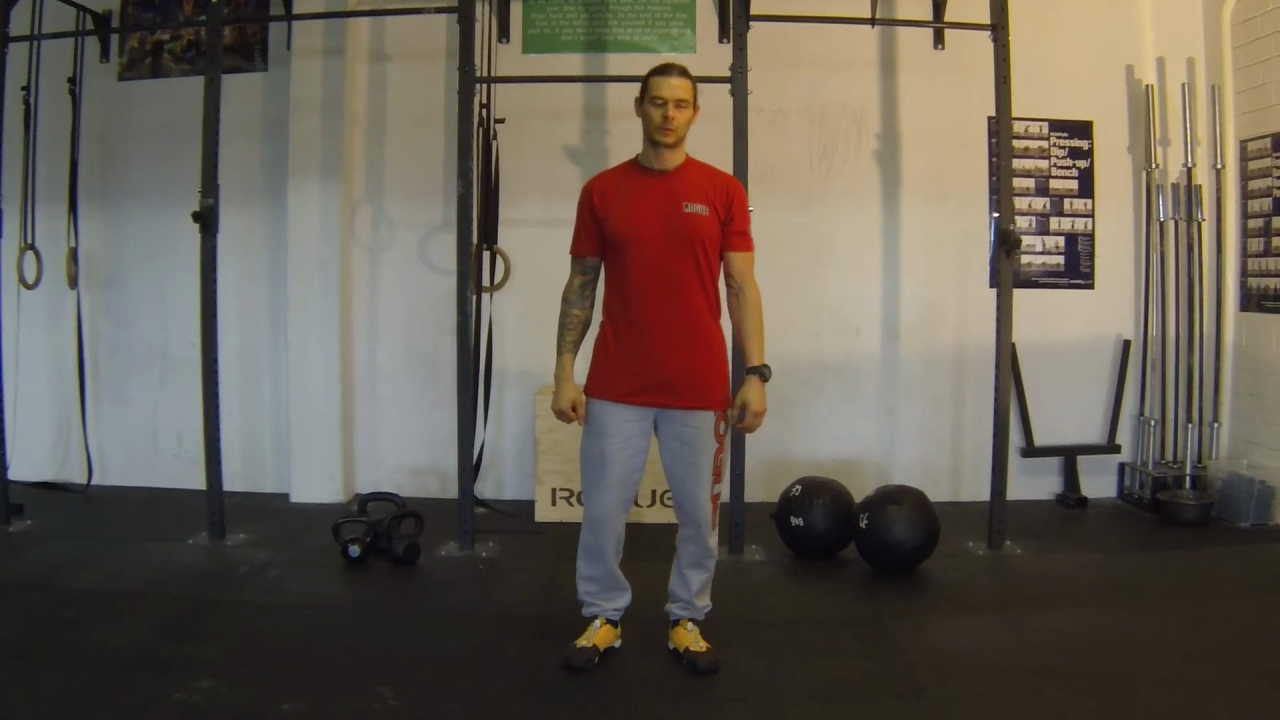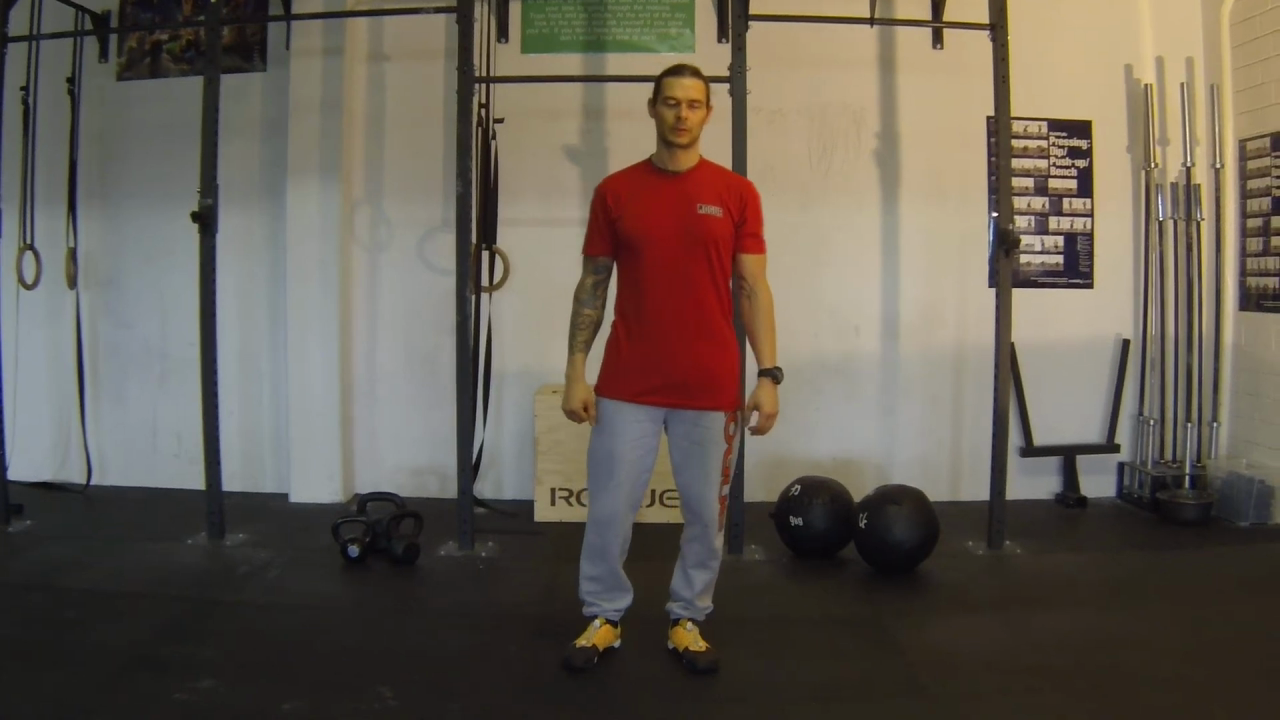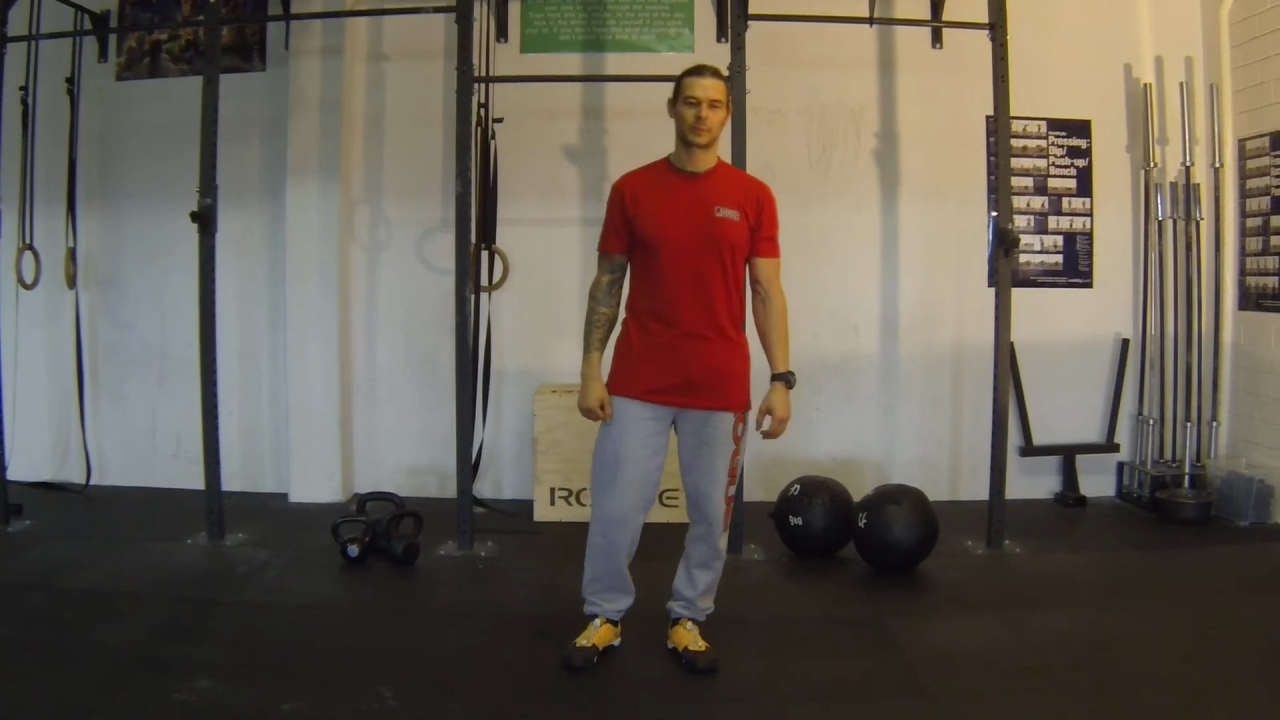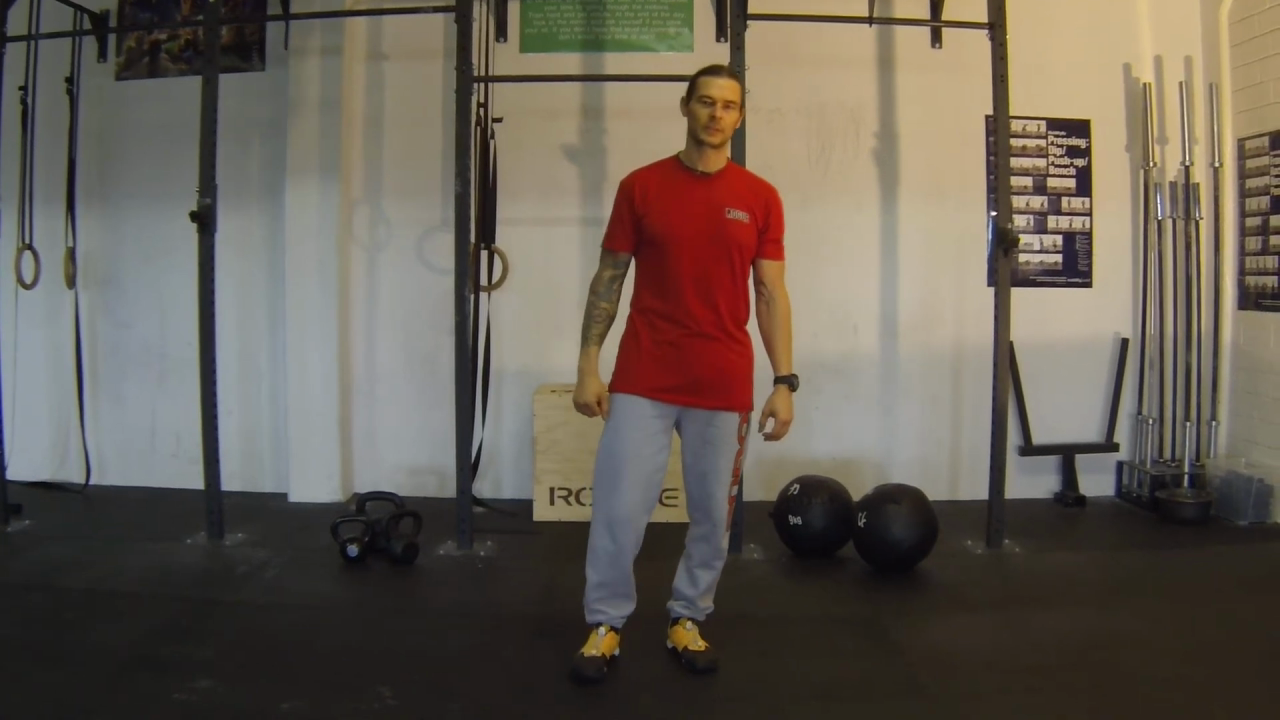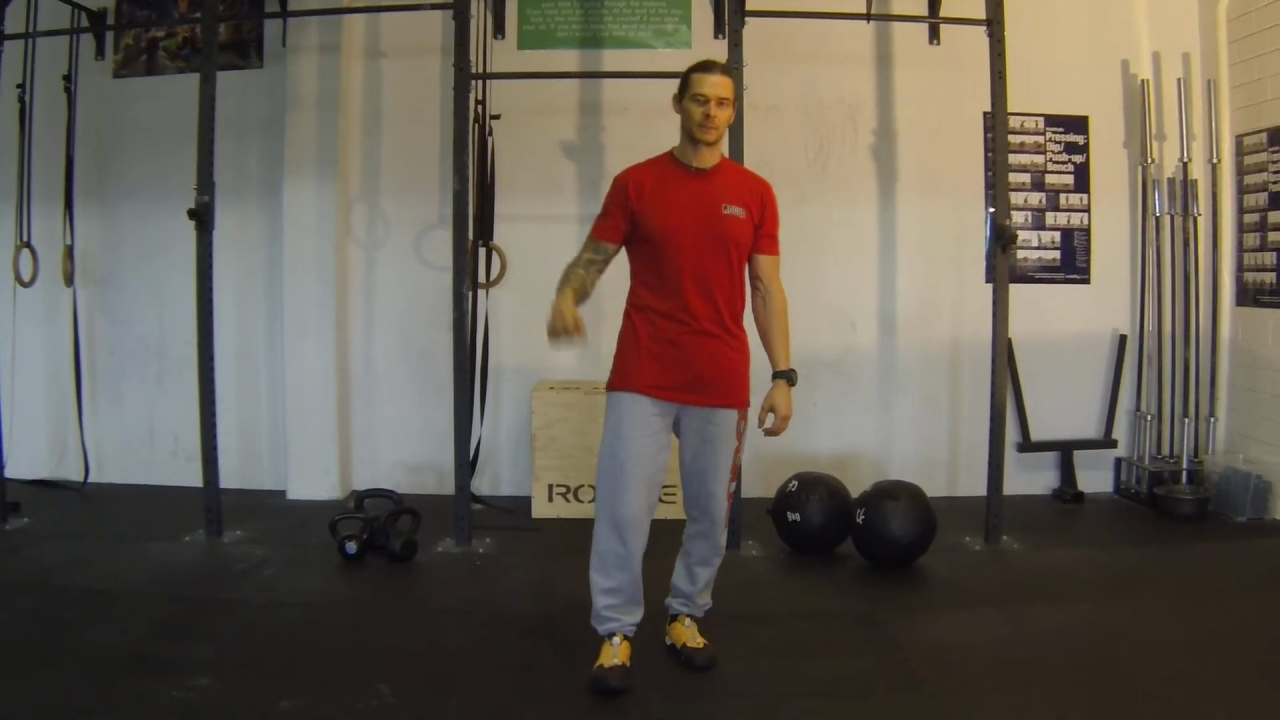
dt=0.3s
person 1, frame 1
left shoulder: (724, 191)
right shoulder: (602, 190)
left elbow: (741, 285)
right elbow: (580, 285)
left wrist: (756, 373)
right wrist: (564, 371)
left hip: (699, 386)
right hip: (617, 386)
left knee: (699, 512)
right knee: (603, 509)
left ankle: (687, 619)
right ankle: (603, 616)
person 1, frame 2
left shoulder: (736, 194)
right shoulder: (615, 191)
left elbow: (753, 288)
right elbow: (592, 285)
left wrist: (768, 374)
right wrist: (575, 371)
left hip: (710, 387)
right hip: (628, 385)
left knee: (706, 512)
right knee: (610, 509)
left ankle: (688, 619)
right ankle: (604, 617)
person 1, frame 3
left shoulder: (752, 196)
right shoulder: (632, 189)
left elbow: (766, 291)
right elbow: (607, 283)
left wrist: (781, 378)
right wrist: (591, 370)
left hip: (719, 387)
right hip: (638, 382)
left knee: (711, 512)
right knee: (615, 509)
left ankle: (688, 619)
right ankle: (604, 615)
person 1, frame 4
left shoulder: (760, 198)
right shoulder: (640, 186)
left elbow: (771, 293)
right elbow: (609, 277)
left wrist: (784, 382)
right wrist: (588, 363)
left hip: (723, 386)
right hip: (642, 379)
left knee: (713, 514)
right knee: (618, 507)
left ankle: (687, 618)
right ankle: (605, 624)
person 1, frame 5
left shoulder: (755, 193)
right shoulder: (635, 183)
left elbow: (767, 289)
right elbow: (592, 258)
left wrist: (782, 376)
right wrist: (566, 298)
left hip: (721, 382)
right hip: (642, 378)
left knee: (711, 511)
right knee: (623, 508)
left ankle: (685, 615)
right ankle: (615, 633)
